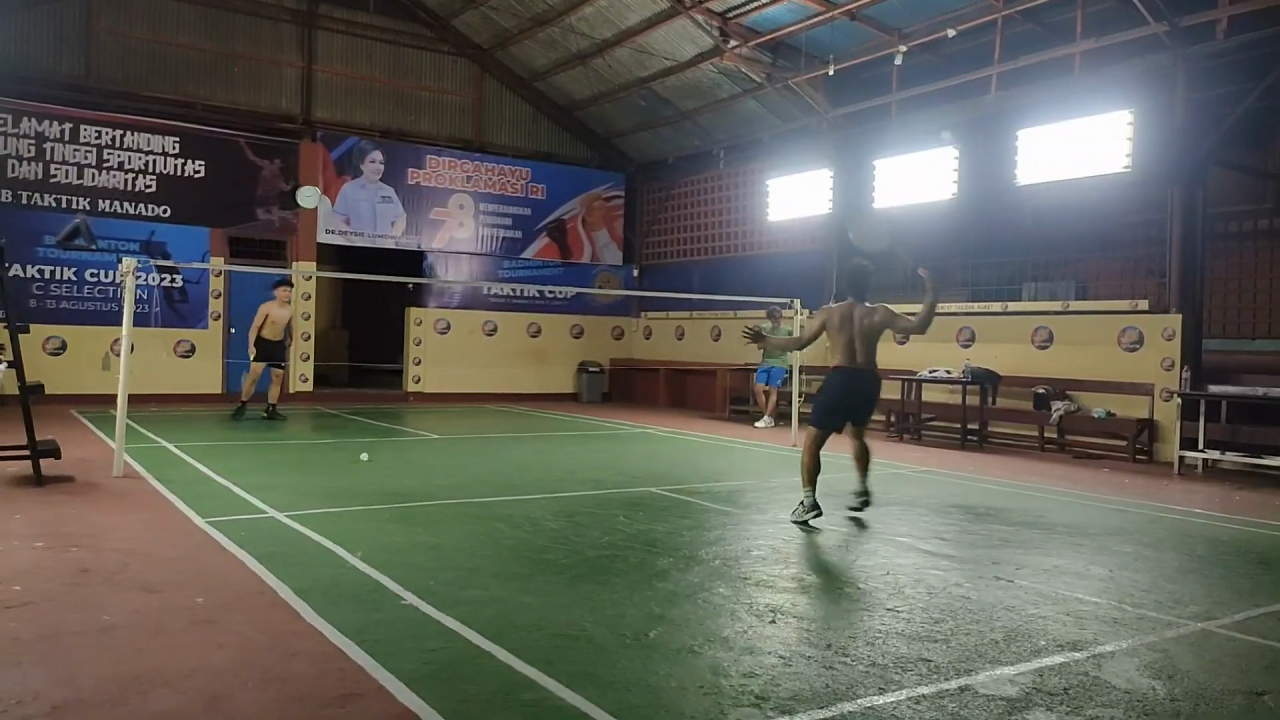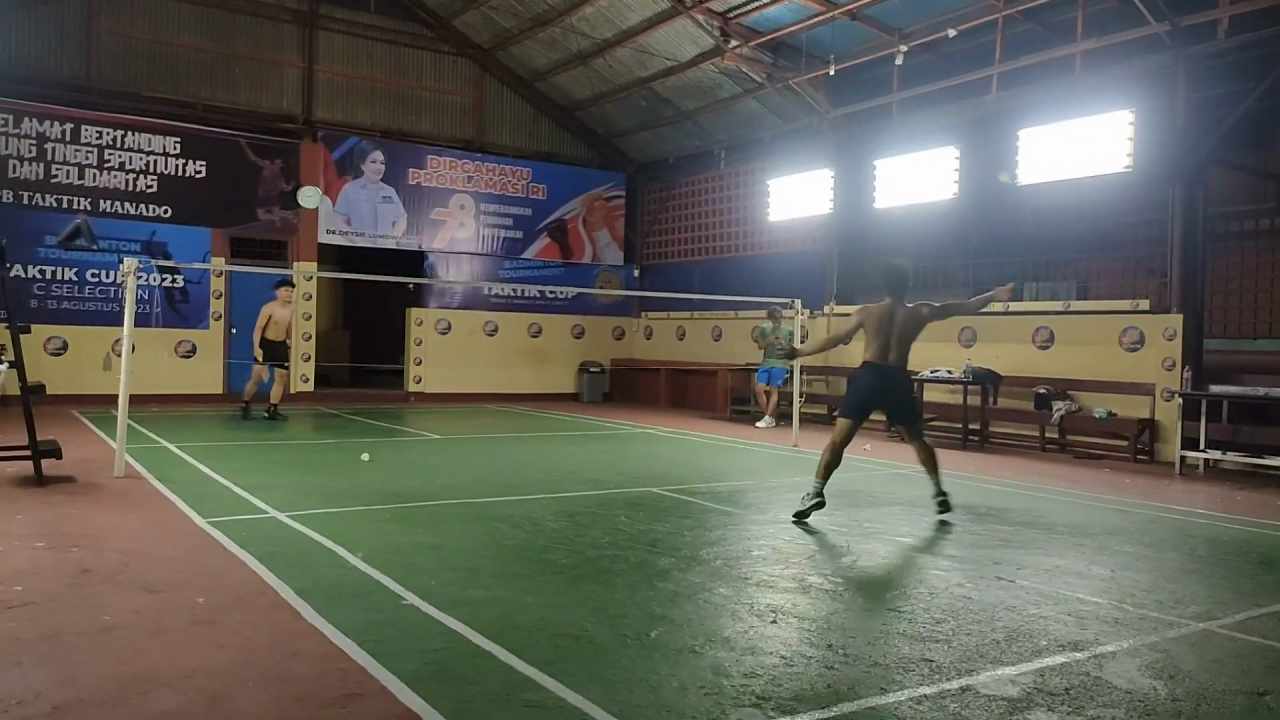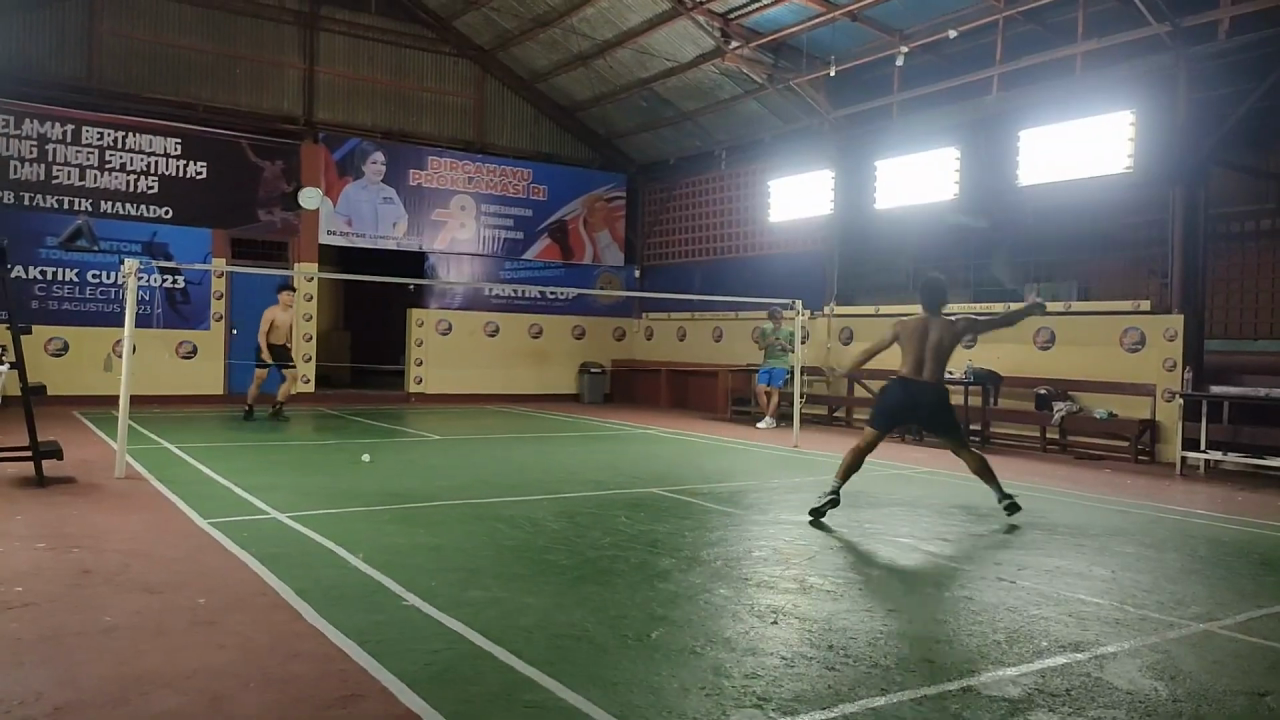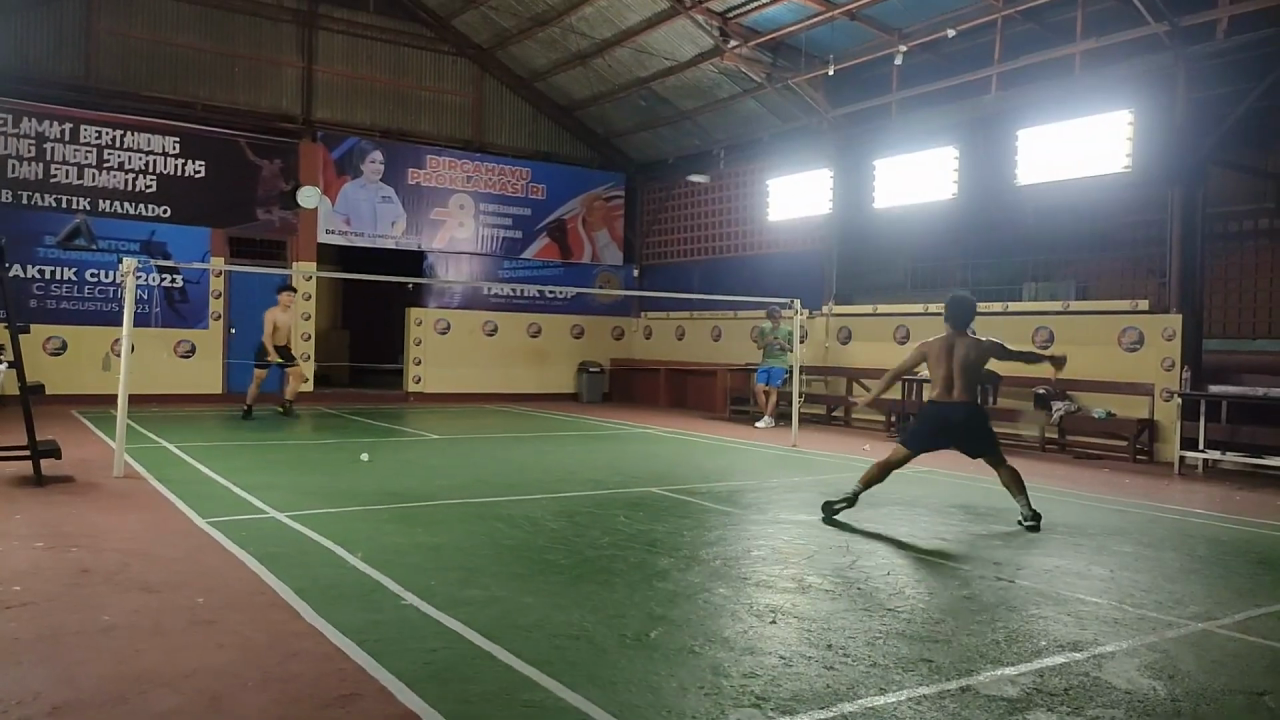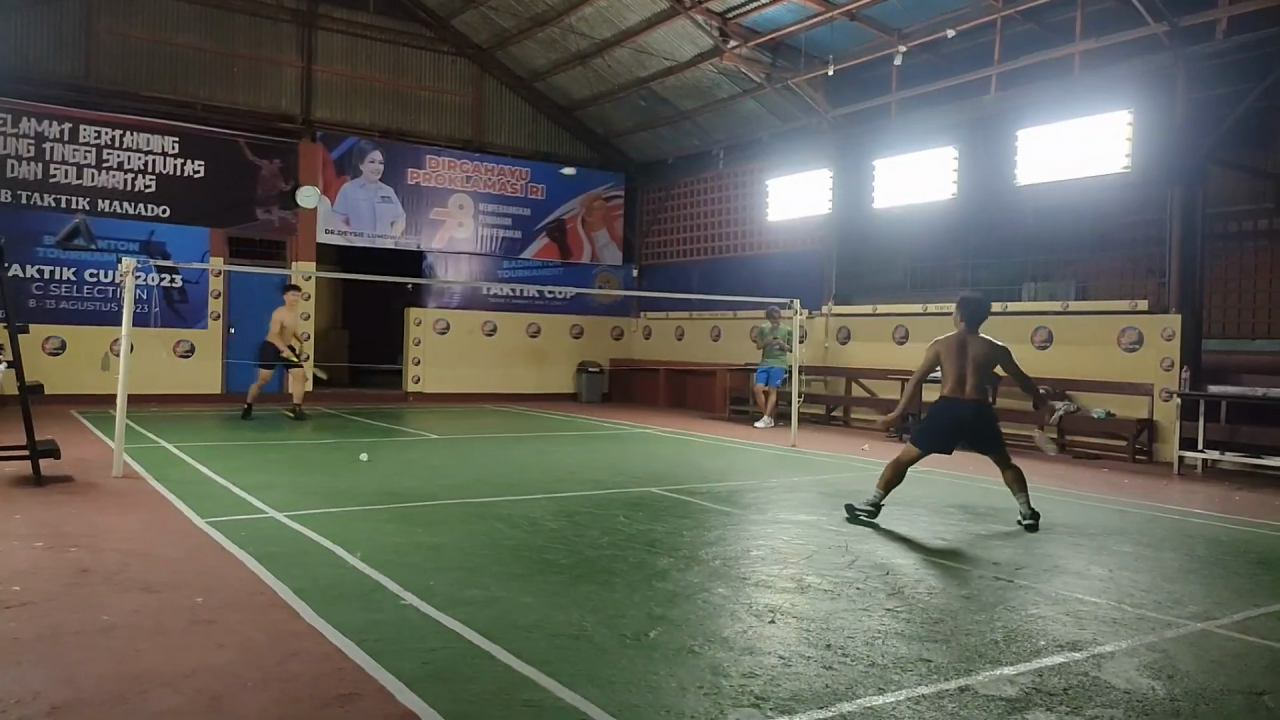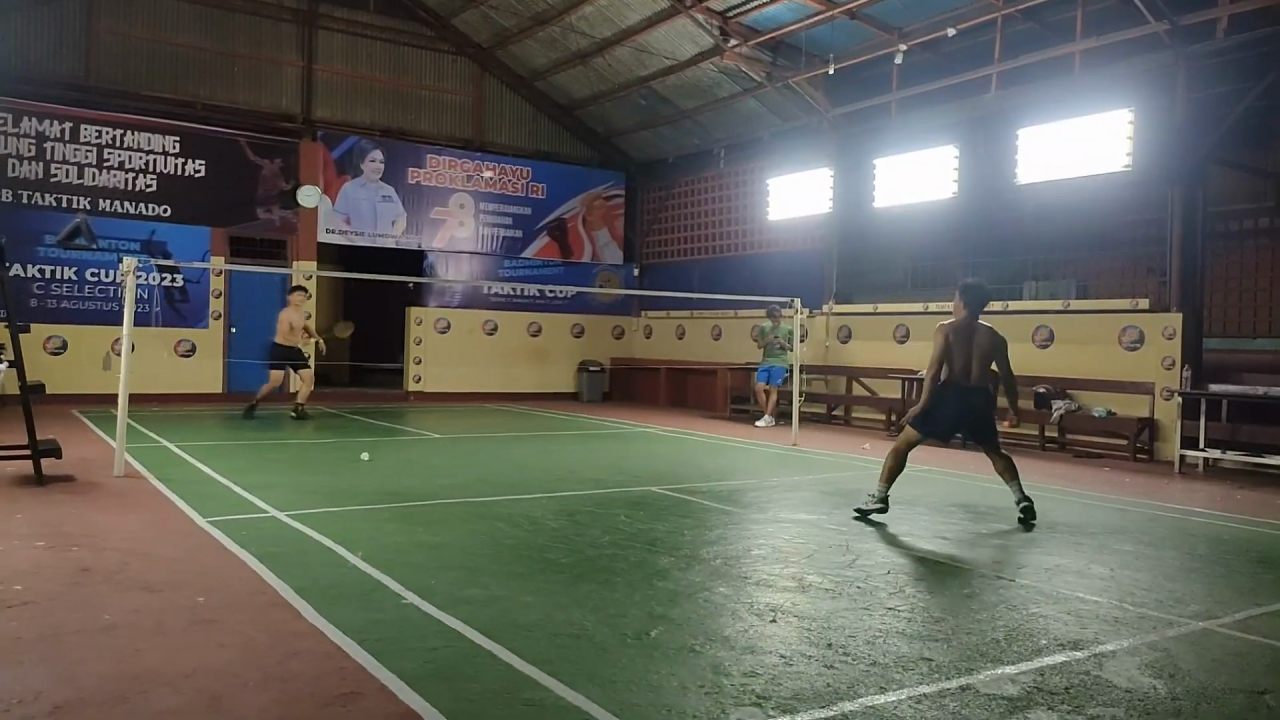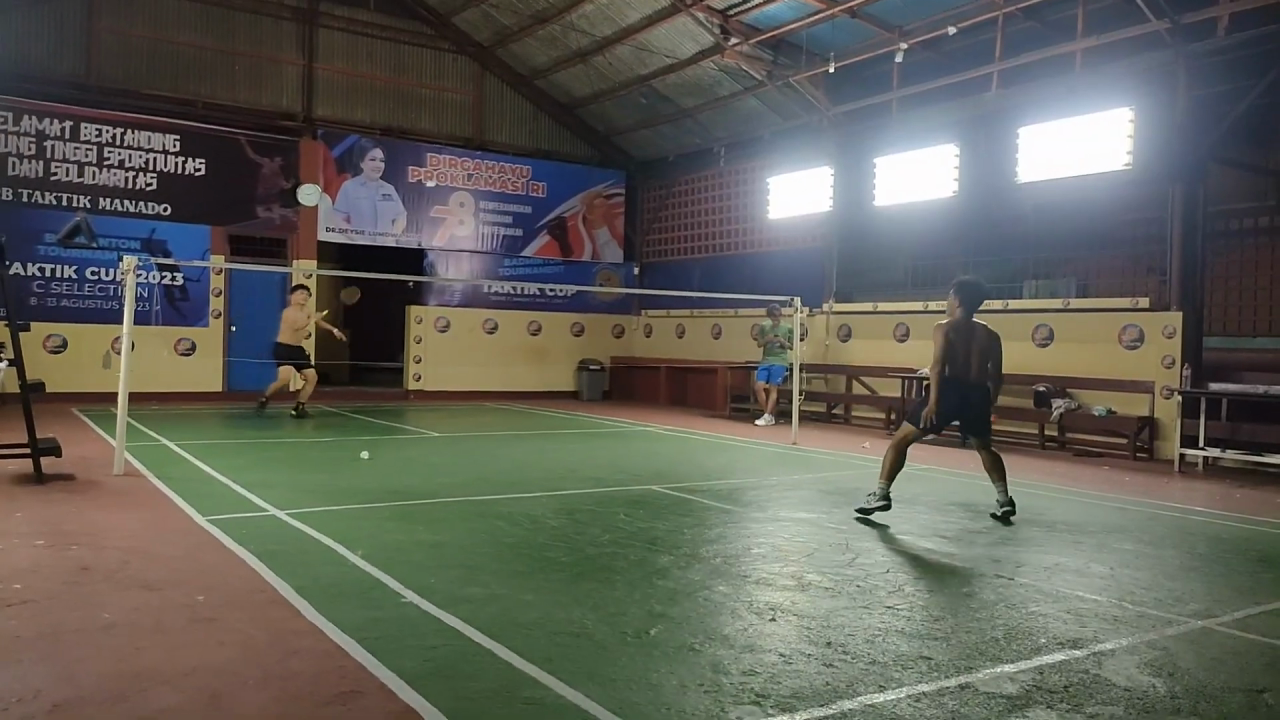
dt=0.1s
person 1, frame 1
left shoulder: (828, 313)
right shoulder: (878, 313)
left elbow: (799, 343)
right elbow: (919, 327)
left wrist: (764, 339)
right wrist: (931, 293)
left hip: (840, 380)
right hip: (868, 382)
left knee: (811, 445)
right knee: (858, 437)
left ankle: (809, 503)
right ankle: (861, 492)
person 1, frame 2
left shoulder: (868, 313)
right shoulder: (920, 313)
left elbow: (837, 339)
right elbow: (962, 308)
left wrist: (801, 352)
right wrist: (994, 296)
left hip: (869, 377)
right hip: (899, 382)
left knee: (840, 438)
right knee: (916, 439)
left ankle: (815, 494)
right ankle: (938, 492)
person 1, frame 3
left shoulder: (902, 326)
right shoulder: (957, 327)
left elbow: (871, 351)
right elbow: (1002, 321)
left wrist: (841, 371)
right wrist: (1031, 308)
left hip: (901, 390)
right hip: (933, 396)
left knee: (864, 445)
right knee: (964, 451)
left ankle: (832, 493)
right ankle: (1003, 498)
person 1, frame 4
left shoulder: (929, 347)
right shoulder: (984, 347)
left elbow: (896, 372)
right elbow: (1022, 356)
left wrist: (869, 398)
right wrist: (1051, 358)
left hip: (936, 414)
right hip: (969, 416)
left knee: (893, 460)
right knee: (1000, 464)
left ankle: (850, 497)
right ankle: (1027, 513)
person 1, frame 5
left shoulder: (941, 344)
right shoulder: (994, 349)
left elbow: (918, 379)
right elbow: (1021, 379)
left wrist: (898, 412)
right wrist: (1039, 401)
left hip: (946, 409)
right hip: (979, 413)
left knee: (904, 459)
right knee: (1005, 463)
left ankle: (872, 503)
right ankle: (1027, 512)
person 1, frame 6
left shoulder: (946, 329)
right shoulder: (995, 337)
left elbow: (935, 366)
right elbow: (1007, 376)
left wrist: (923, 403)
right wrist: (1014, 407)
left hip: (949, 396)
right hip: (979, 399)
left knee: (902, 445)
right knee: (995, 452)
left ankle: (878, 498)
right ankle: (1022, 501)
person 1, frame 7
left shoulder: (944, 328)
right shoulder: (989, 335)
left elbow: (938, 365)
right elbow: (996, 374)
left wrist: (933, 402)
right wrist: (990, 402)
left hip: (950, 392)
right hip: (977, 394)
left knee: (900, 441)
right knee: (985, 448)
left ankle: (881, 495)
right ankle: (1004, 500)
